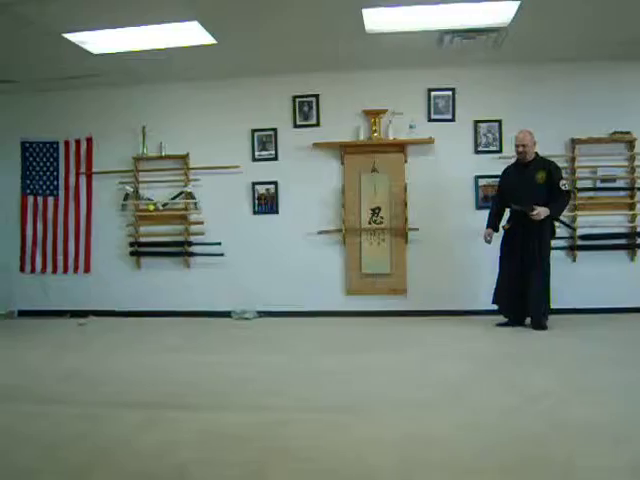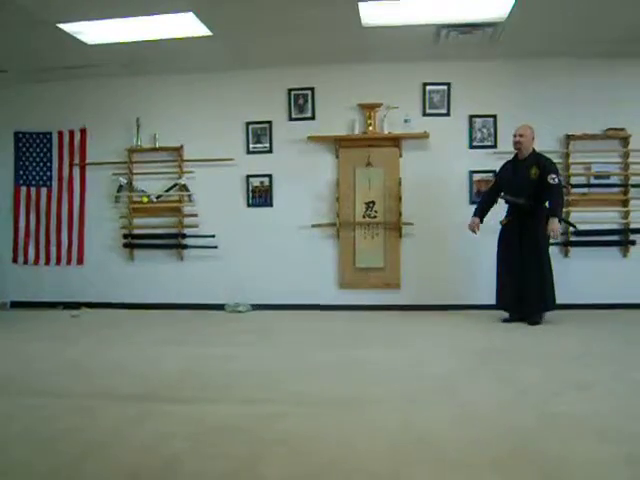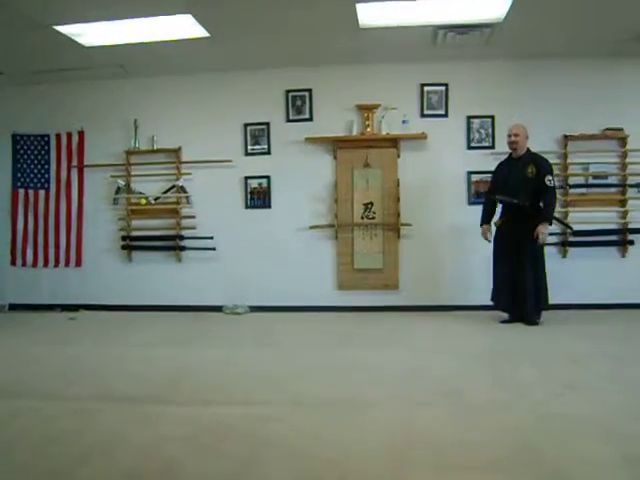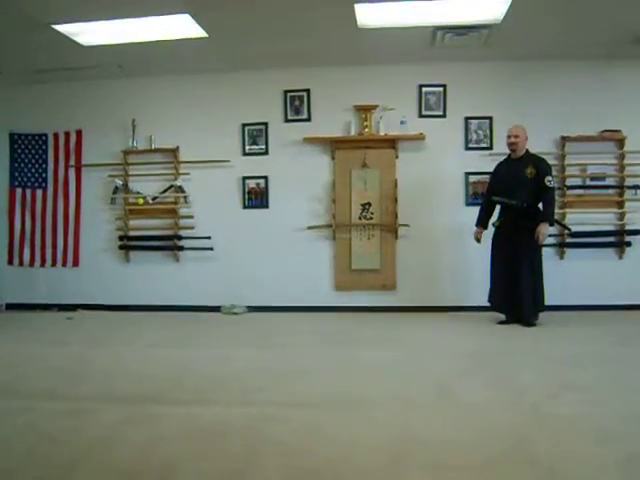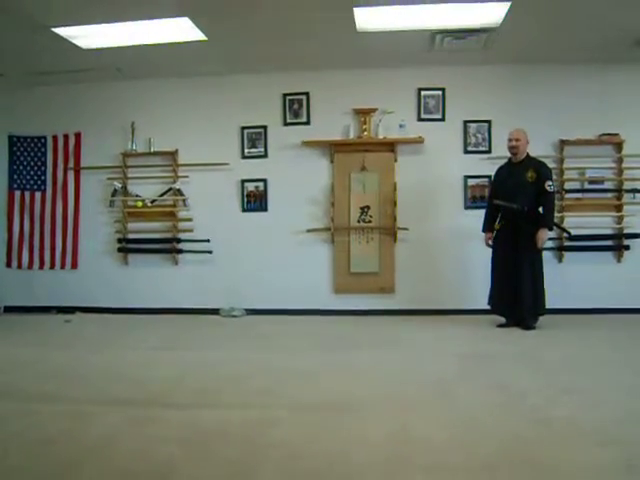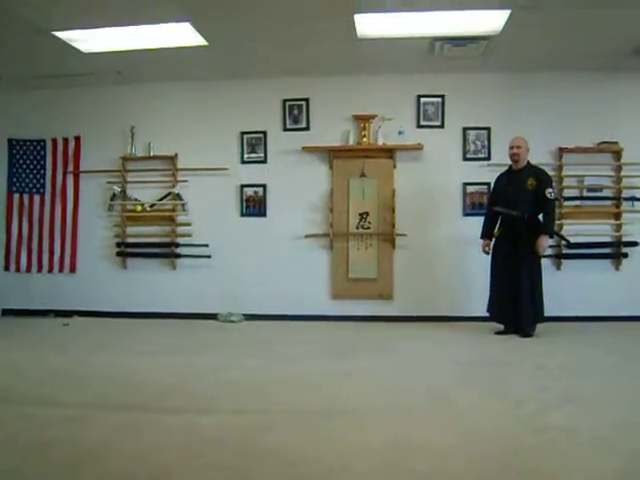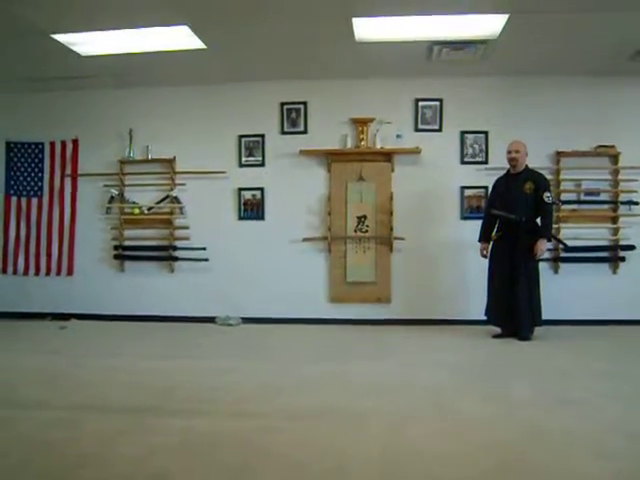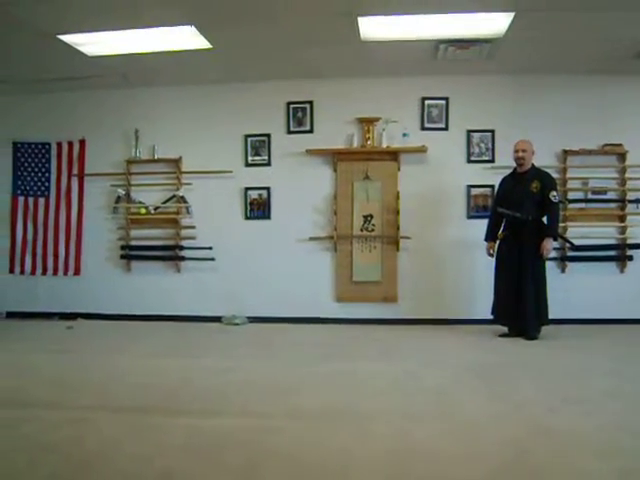
dt=0.5s
person 1, frame 1
left shoulder: (549, 168)
right shoulder: (509, 171)
left elbow: (564, 196)
right elbow: (499, 201)
left wrist: (548, 211)
right wrist: (491, 226)
left hip: (539, 228)
right hip: (514, 227)
left knee: (537, 271)
right knee: (511, 271)
left ankle: (539, 317)
right ankle: (515, 316)
person 1, frame 2
left shoulder: (544, 164)
right shoulder: (508, 167)
left elbow: (555, 192)
right elbow: (493, 192)
left wrist: (554, 218)
right wrist: (478, 215)
left hip: (536, 222)
right hip: (512, 221)
left knee: (536, 266)
right knee: (509, 266)
left ankle: (535, 311)
right ankle: (516, 310)
person 1, frame 3
left shoulder: (539, 164)
right shoulder: (502, 166)
left elbow: (549, 195)
right elbow: (491, 196)
left wrist: (545, 222)
right wrist: (486, 223)
left hip: (530, 223)
right hip: (507, 223)
left knee: (530, 267)
right knee: (506, 267)
left ankle: (532, 312)
right ankle: (513, 311)
person 1, frame 4
left shoulder: (539, 164)
right shoulder: (501, 167)
left elbow: (548, 195)
right elbow: (490, 197)
left wrist: (545, 222)
right wrist: (481, 224)
left hip: (529, 224)
right hip: (505, 223)
left knee: (528, 268)
right knee: (504, 268)
left ankle: (529, 313)
right ankle: (511, 312)
person 1, frame 5
left shoulder: (539, 168)
right shoulder: (501, 171)
left elbow: (548, 200)
right elbow: (493, 203)
left wrist: (545, 227)
right wrist: (488, 229)
left hip: (529, 228)
right hip: (505, 228)
left knee: (529, 272)
right knee: (504, 272)
left ankle: (529, 317)
right ankle: (511, 316)
person 1, frame 6
left shoulder: (539, 176)
right shoulder: (502, 178)
left elbow: (549, 207)
right elbow: (492, 209)
left wrist: (545, 234)
right wrist: (487, 236)
left hip: (528, 235)
right hip: (505, 235)
left knee: (527, 279)
right knee: (503, 279)
left ankle: (527, 325)
right ankle: (509, 323)
person 1, frame 7
left shoulder: (537, 180)
right shoulder: (500, 182)
left elbow: (546, 211)
right elbow: (490, 213)
left wrist: (543, 238)
right wrist: (484, 239)
left hip: (526, 238)
right hip: (503, 238)
left knee: (525, 283)
right knee: (501, 283)
left ankle: (525, 328)
right ankle: (507, 327)
person 1, frame 8
left shoulder: (544, 179)
right shoulder: (506, 181)
left elbow: (553, 210)
right elbow: (496, 211)
left wrist: (549, 237)
right wrist: (491, 238)
left hip: (532, 236)
right hip: (509, 236)
left knee: (532, 282)
right knee: (507, 282)
left ankle: (532, 328)
right ankle: (514, 326)
